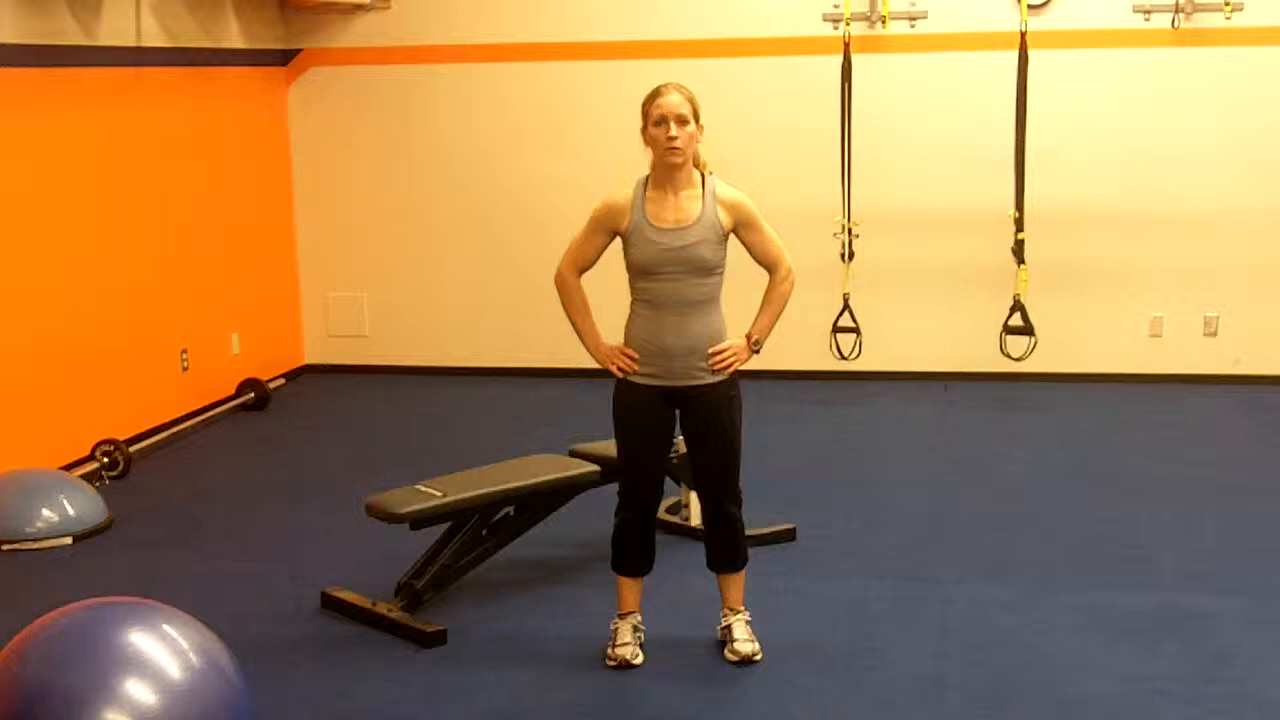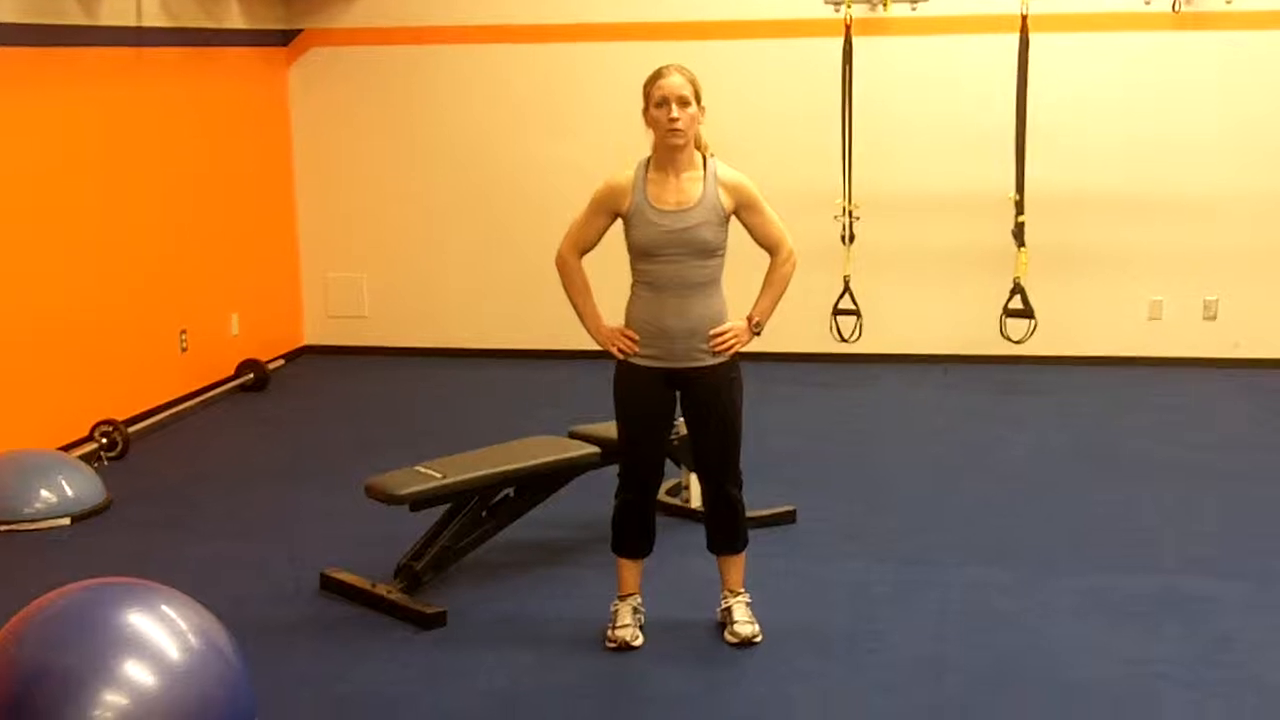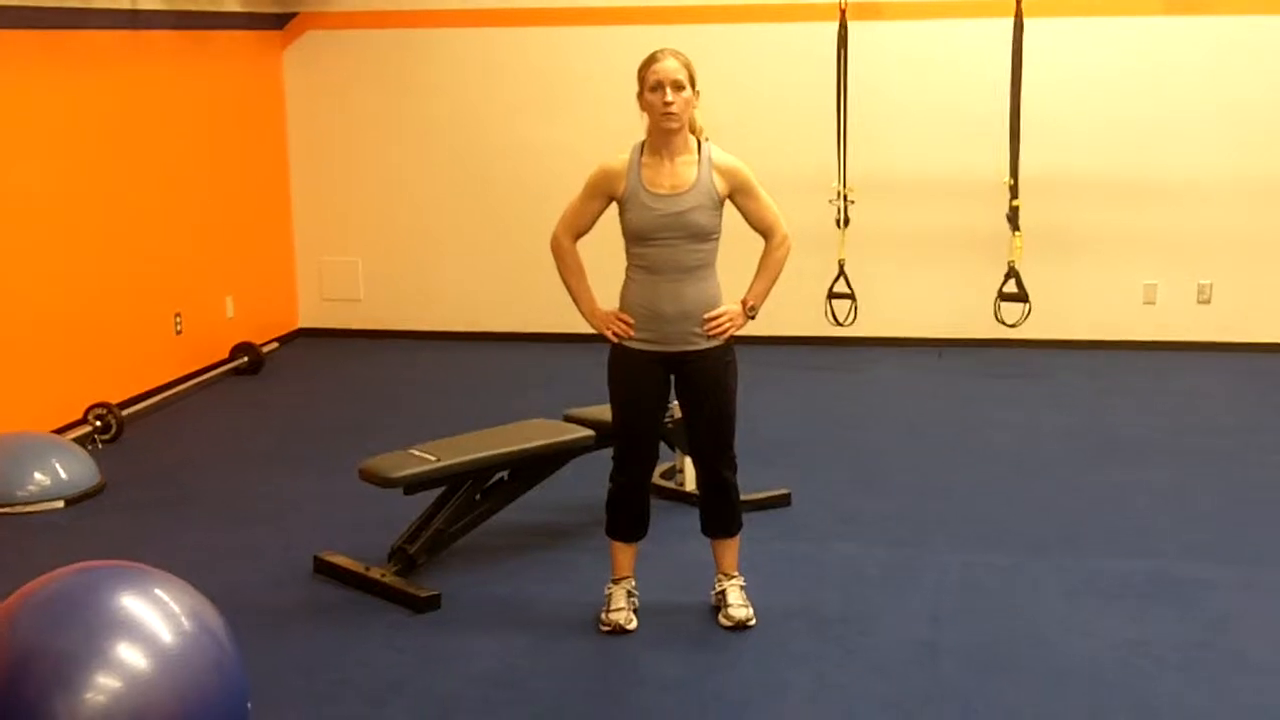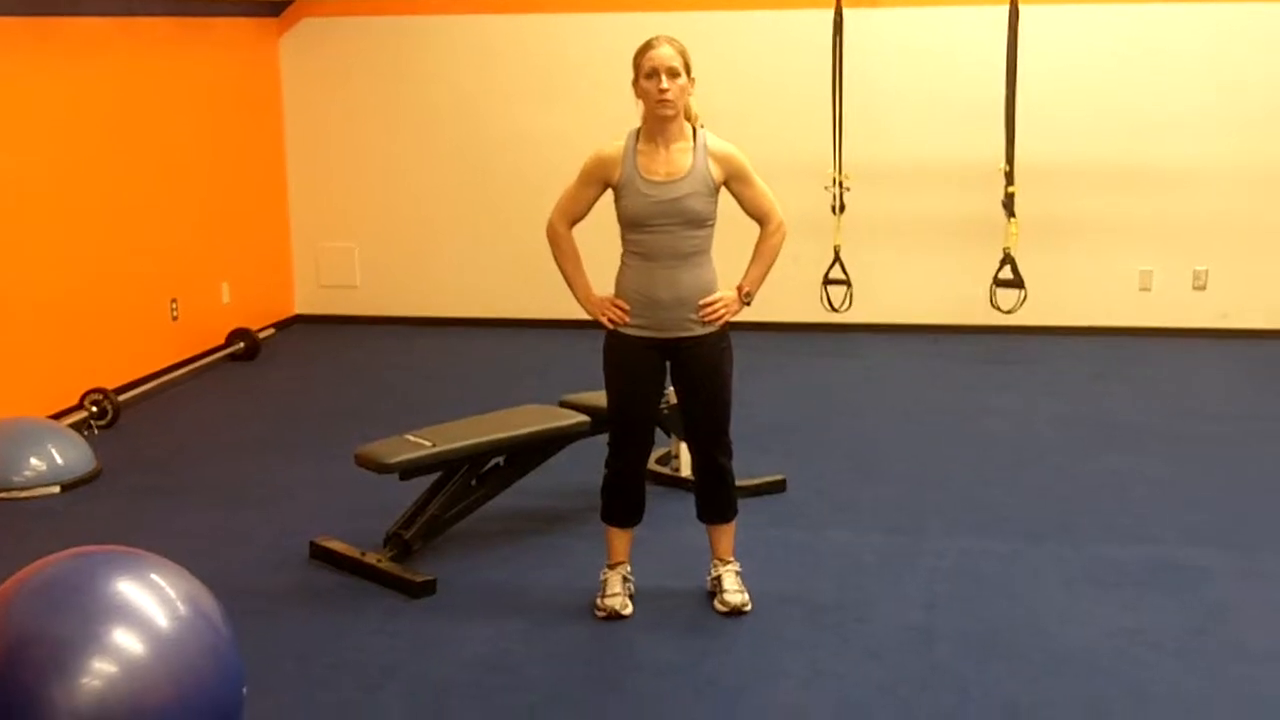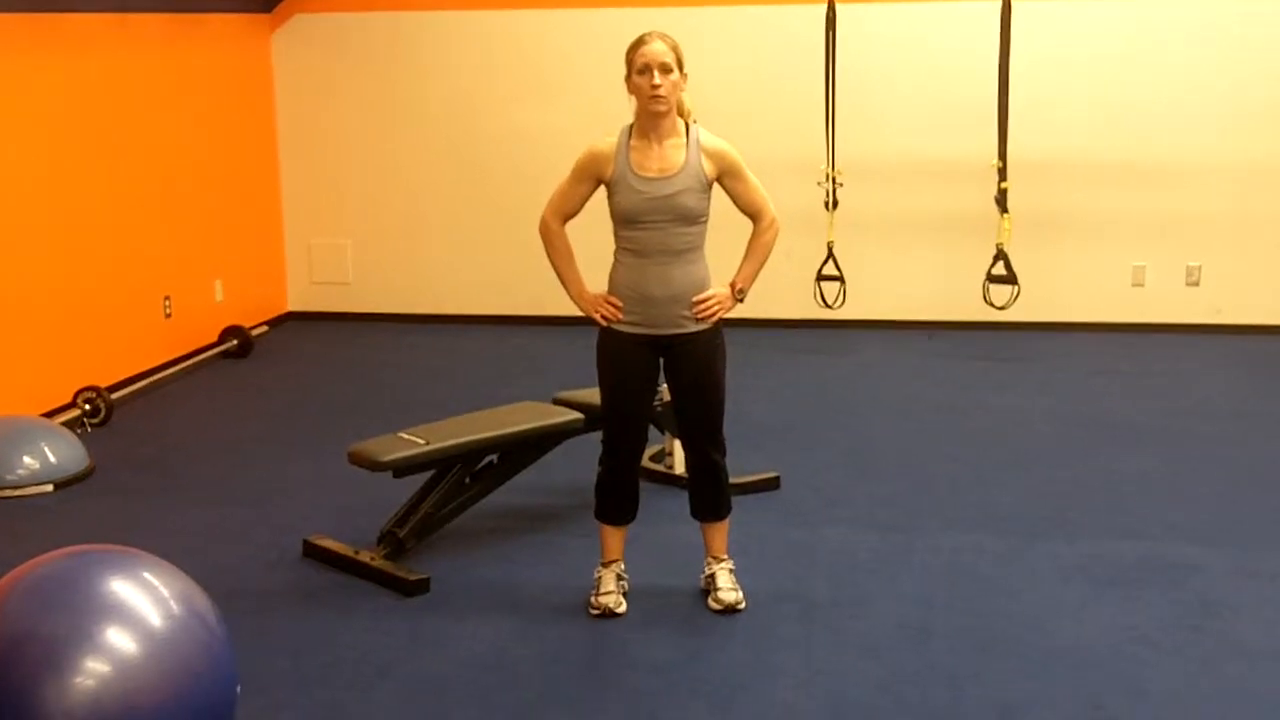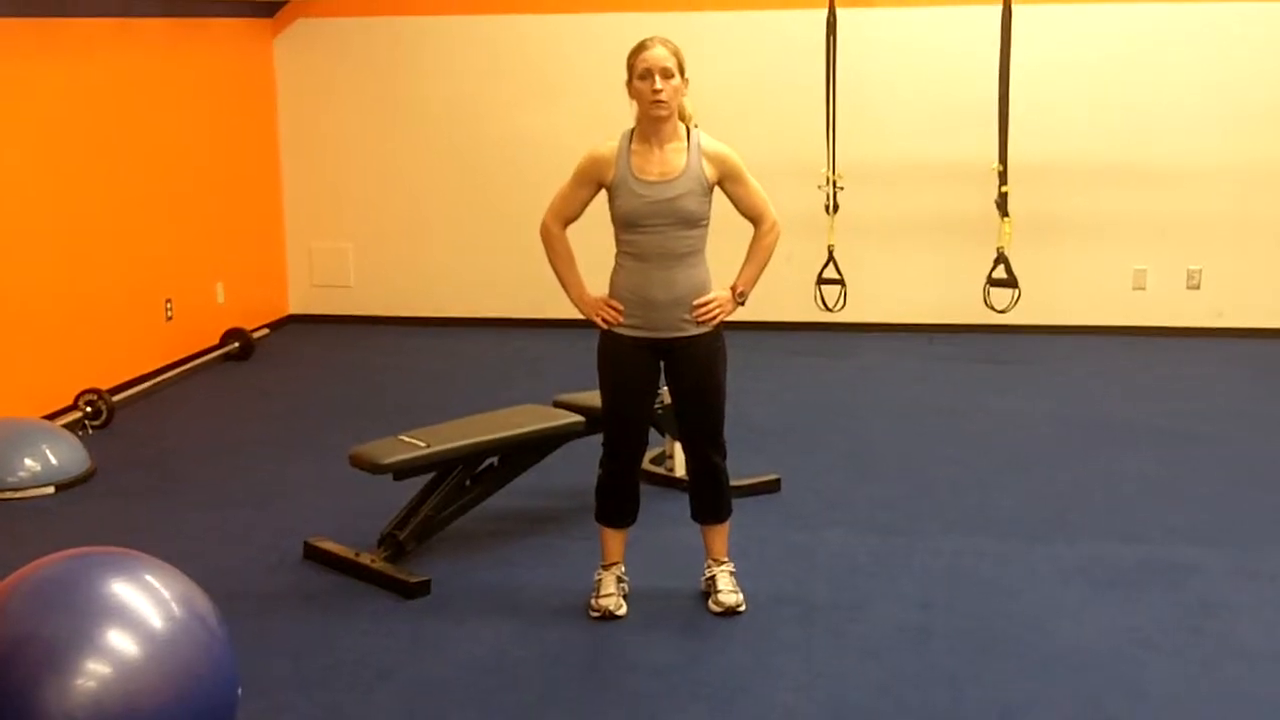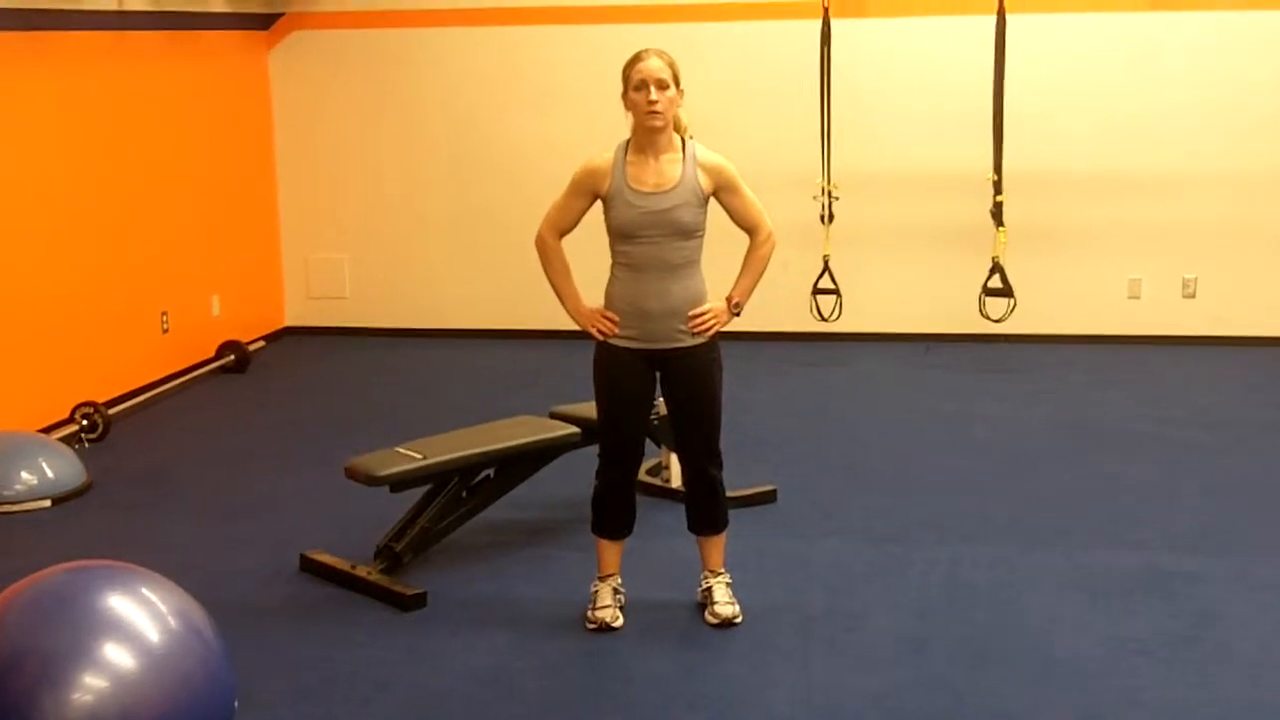
dt=0.3s
person 1, frame 1
left shoulder: (728, 203)
right shoulder: (620, 206)
left elbow: (783, 272)
right elbow: (567, 274)
left wrist: (752, 342)
right wrist: (597, 346)
left hip: (710, 378)
right hip: (642, 380)
left knee: (722, 499)
right knee: (637, 500)
left ankle: (735, 618)
right ankle: (627, 622)
person 1, frame 2
left shoulder: (729, 185)
right shoulder: (622, 188)
left elbow: (784, 254)
right elbow: (568, 255)
left wrist: (753, 322)
right wrist: (598, 327)
left hip: (711, 359)
right hip: (643, 361)
left knee: (722, 481)
right knee: (637, 483)
left ankle: (735, 599)
right ankle: (628, 602)
person 1, frame 3
left shoulder: (723, 168)
right shoulder: (616, 172)
left elbow: (778, 238)
right elbow: (563, 239)
left wrist: (748, 307)
right wrist: (592, 311)
left hip: (706, 343)
right hip: (637, 345)
left knee: (716, 464)
right knee: (631, 465)
left ankle: (729, 582)
right ankle: (621, 586)
person 1, frame 4
left shoulder: (719, 156)
right shoulder: (612, 159)
left elbow: (773, 225)
right elbow: (559, 225)
left wrist: (743, 293)
right wrist: (587, 298)
left hip: (701, 329)
right hip: (633, 331)
left knee: (712, 450)
right knee: (627, 452)
left ankle: (724, 568)
right ankle: (617, 572)
person 1, frame 5
left shoulder: (712, 152)
right shoulder: (605, 155)
left elbow: (767, 221)
right elbow: (552, 222)
left wrist: (737, 290)
right wrist: (581, 294)
left hip: (695, 326)
right hip: (626, 328)
left knee: (705, 447)
right knee: (621, 448)
left ankle: (719, 566)
right ankle: (611, 570)
person 1, frame 6
left shoulder: (713, 155)
right shoulder: (606, 159)
left elbow: (767, 224)
right elbow: (553, 225)
left wrist: (737, 293)
right wrist: (582, 298)
left hip: (696, 330)
right hip: (627, 331)
left knee: (706, 450)
right knee: (621, 452)
left ankle: (719, 568)
right ankle: (611, 572)
person 1, frame 7
left shoulder: (708, 167)
right shoulder: (601, 170)
left elbow: (763, 234)
right elbow: (548, 236)
left wrist: (733, 303)
right wrist: (577, 308)
left hip: (691, 340)
right hip: (623, 342)
left knee: (702, 461)
right knee: (618, 462)
left ankle: (715, 579)
right ankle: (607, 584)
